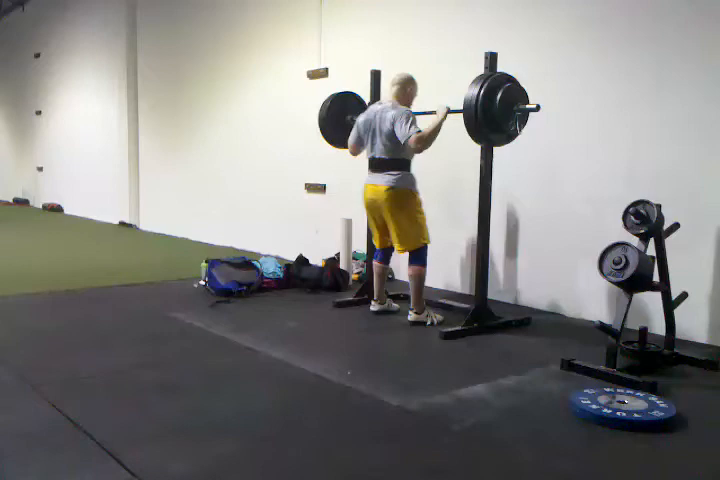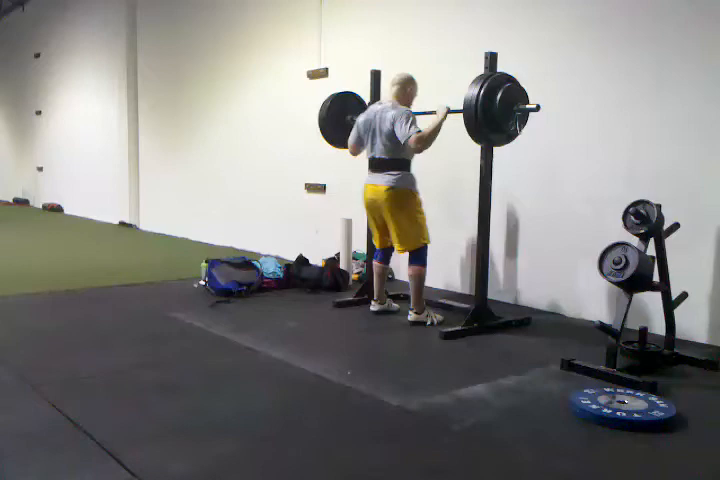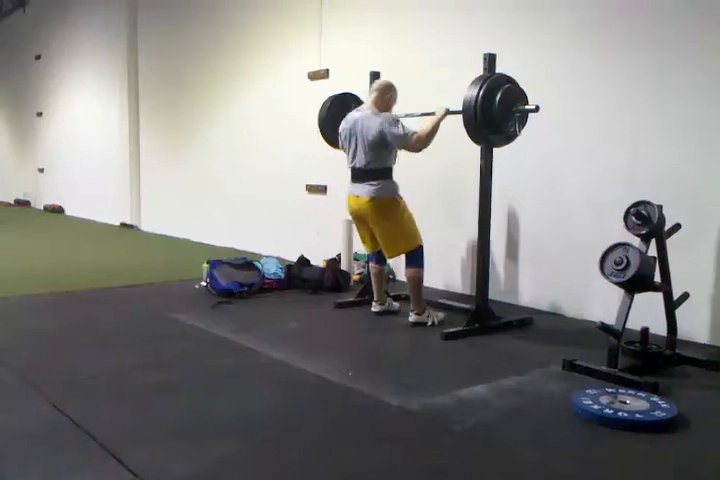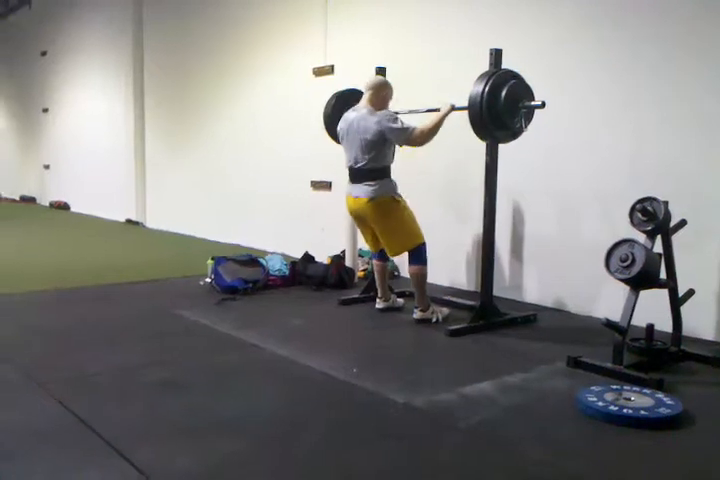
dt=0.2s
person 1, frame 1
left shoulder: (367, 114)
right shoulder: (400, 114)
left elbow: (353, 149)
right elbow: (417, 144)
right wrist: (440, 118)
left hip: (371, 187)
right hip: (396, 189)
left knee: (383, 246)
right knee: (417, 248)
left ankle: (379, 300)
right ankle: (418, 311)
person 1, frame 2
left shoulder: (366, 114)
right shoulder: (400, 114)
left elbow: (354, 149)
right elbow: (417, 143)
right wrist: (440, 118)
left hip: (371, 188)
right hip: (395, 188)
left knee: (384, 246)
right knee: (418, 248)
left ankle: (379, 301)
right ankle: (418, 311)
person 1, frame 3
left shoulder: (347, 121)
right shoulder: (383, 122)
right elbow: (417, 143)
right wrist: (439, 118)
left hip: (354, 198)
right hip: (379, 197)
left knee: (376, 250)
right knee: (413, 250)
left ankle: (380, 301)
right ankle: (419, 311)
person 1, frame 4
left shoulder: (345, 119)
right shoulder: (381, 120)
right elbow: (419, 137)
right wrist: (443, 113)
left hip: (353, 199)
right hip: (378, 198)
left knee: (379, 247)
right knee: (416, 248)
left ankle: (384, 298)
right ankle: (423, 308)
